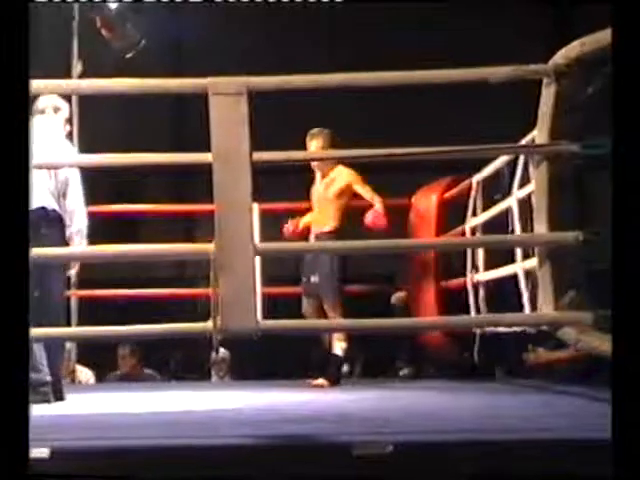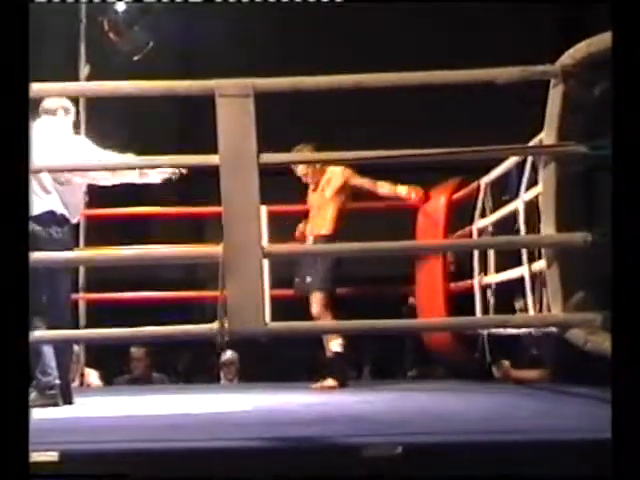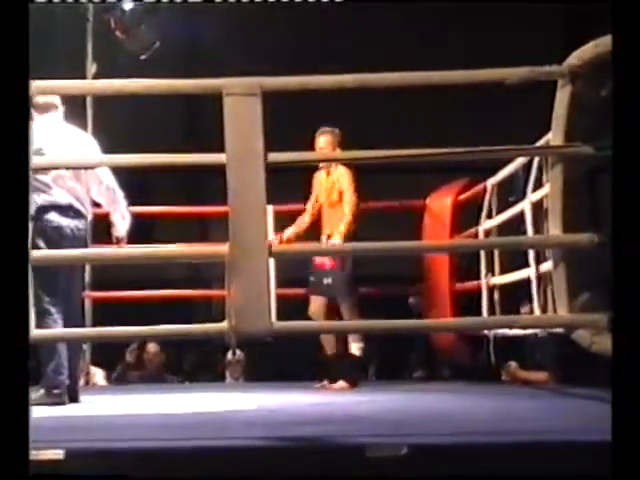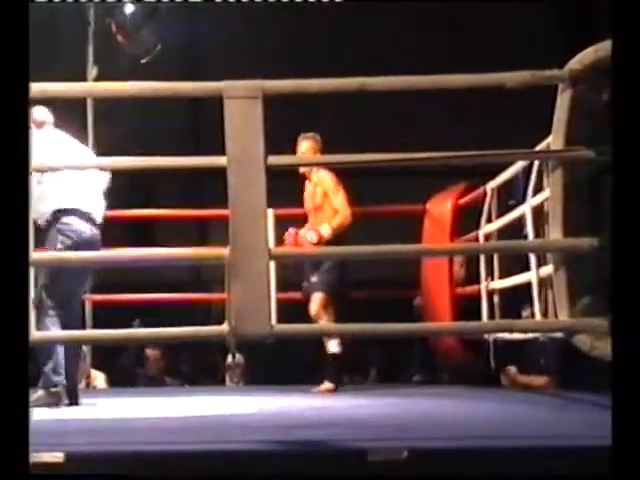
dt=1s
person 1, frame 1
right shoulder: (58, 144)
right elbow: (72, 198)
right wrist: (77, 240)
left hip: (38, 226)
right hip: (47, 226)
left knee: (34, 307)
right knee: (50, 308)
left ankle: (40, 382)
right ankle: (51, 382)
person 1, frame 2
left shoulder: (33, 138)
right shoulder: (68, 142)
right elbow: (112, 165)
right wrist: (160, 168)
left hip: (34, 227)
right hip: (54, 229)
left knee: (37, 309)
right knee: (58, 309)
left ankle: (47, 385)
right ankle: (61, 385)
person 1, frame 3
left shoulder: (32, 135)
right shoulder: (81, 138)
right elbow: (104, 183)
right wrist: (120, 220)
left hip: (46, 221)
right hip: (77, 223)
left knee: (49, 305)
right knee: (71, 306)
left ankle: (54, 384)
right ankle: (71, 383)
person 1, frame 4
left shoulder: (39, 144)
right shoulder: (75, 146)
left elbow: (35, 187)
right elbow: (102, 176)
left hip: (65, 226)
right hip: (89, 227)
left knee: (48, 307)
right knee: (70, 309)
left ankle: (52, 385)
right ankle: (68, 387)
person 2, frame 1
left shoulder: (343, 175)
right shoulder: (316, 179)
left elbow: (369, 195)
left wrist: (377, 207)
right wrist: (299, 223)
left hip: (329, 243)
right hip: (312, 244)
left knee: (331, 308)
right knee: (308, 309)
left ankle: (333, 371)
right ankle: (334, 355)
person 2, frame 2
left shoulder: (339, 175)
right shoulder: (312, 186)
left elbow: (375, 186)
left wrist: (404, 191)
right wrist: (305, 227)
left hip: (325, 246)
right hip: (309, 247)
left knee: (319, 309)
right knee: (319, 312)
left ankle: (338, 373)
right ankle: (332, 369)
person 2, frame 3
left shoulder: (344, 176)
right shoulder: (317, 177)
left elbow: (349, 214)
right elbow: (309, 213)
left wrist: (337, 243)
right wrist: (286, 235)
left hip: (339, 248)
right hip: (324, 246)
left knee: (347, 311)
right knee: (316, 313)
left ankle: (351, 374)
right ankle: (335, 368)
person 2, frame 4
left shoulder: (327, 178)
right shoulder: (307, 185)
left elbow: (346, 214)
left wrist: (320, 233)
right wrist: (299, 234)
left knee: (317, 309)
right knee: (326, 314)
left ankle: (334, 373)
right ankle: (333, 374)
